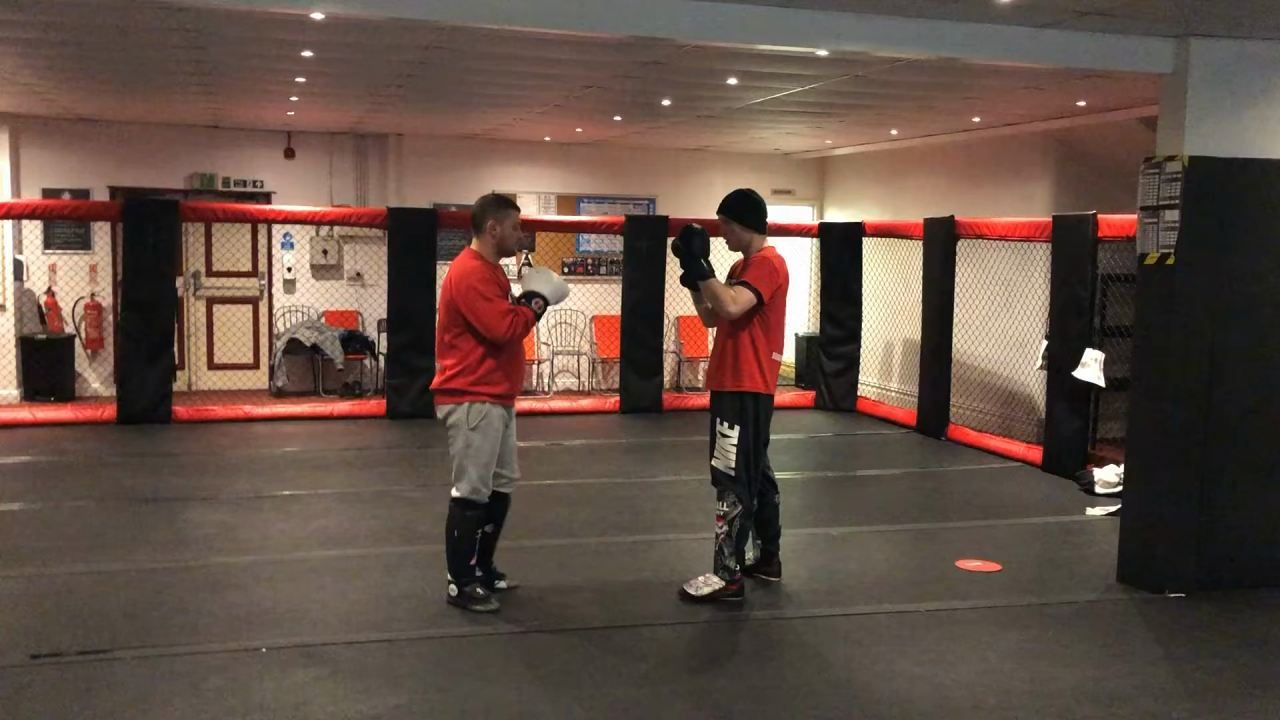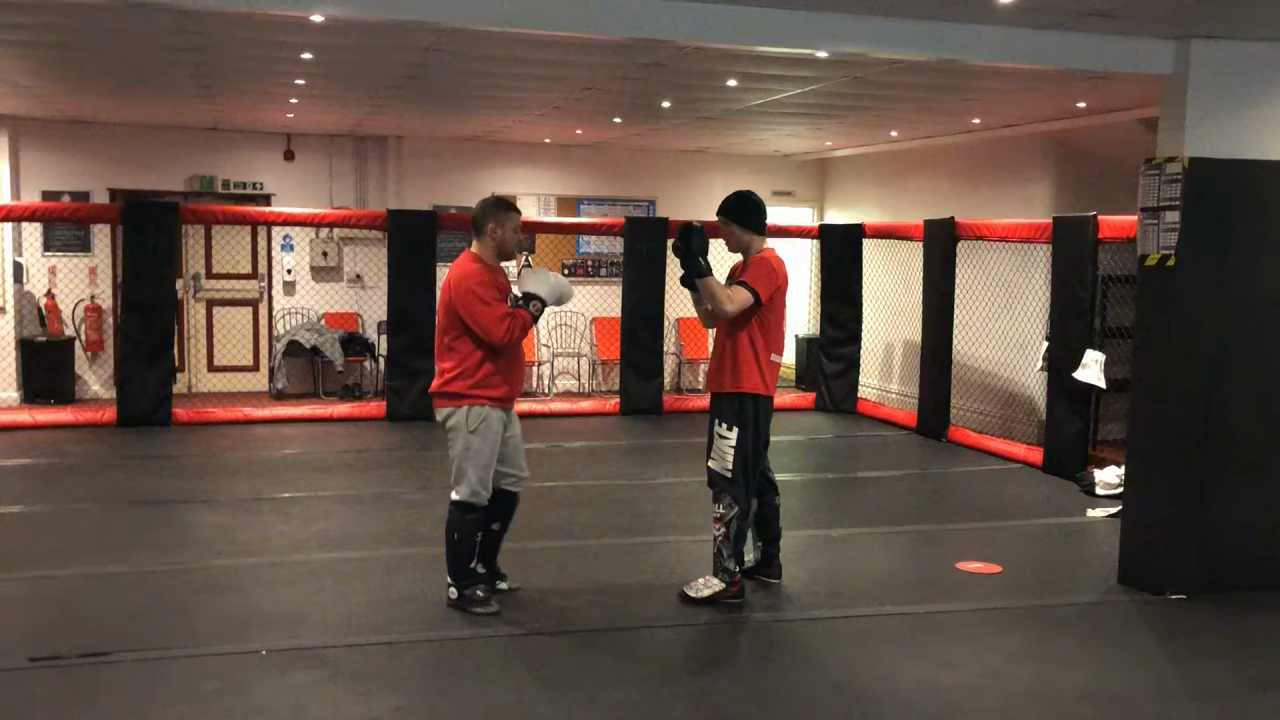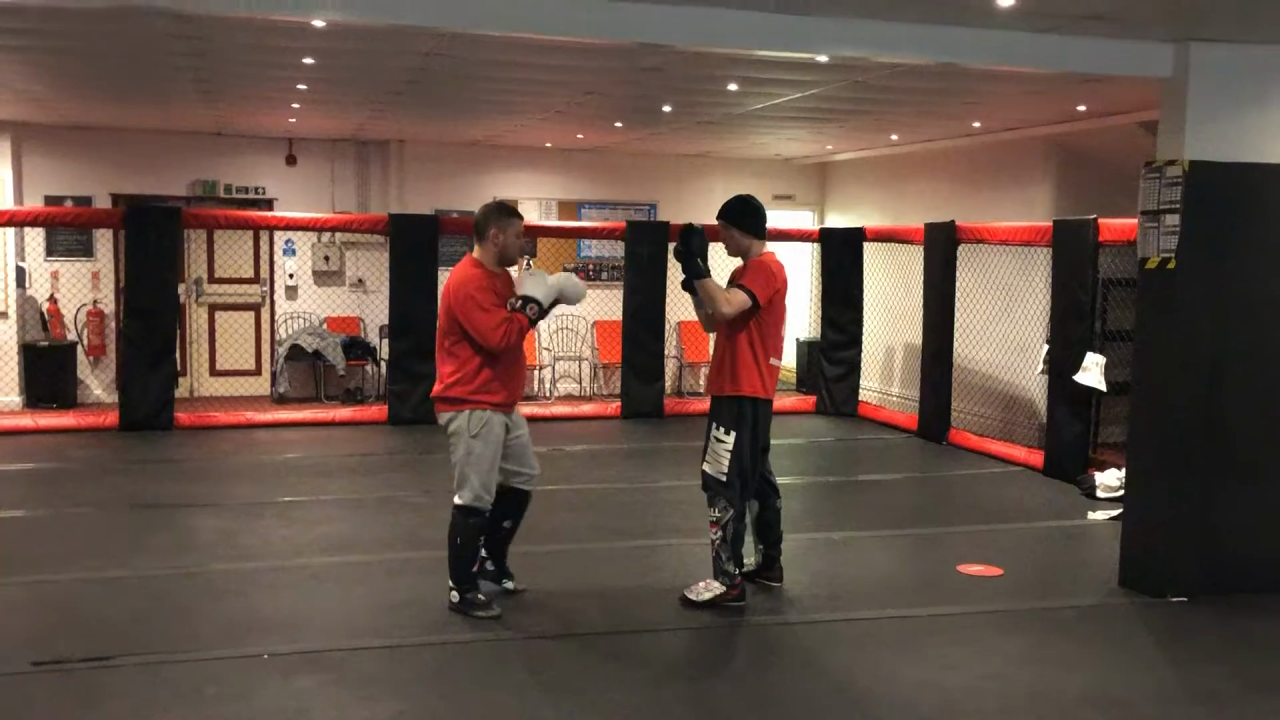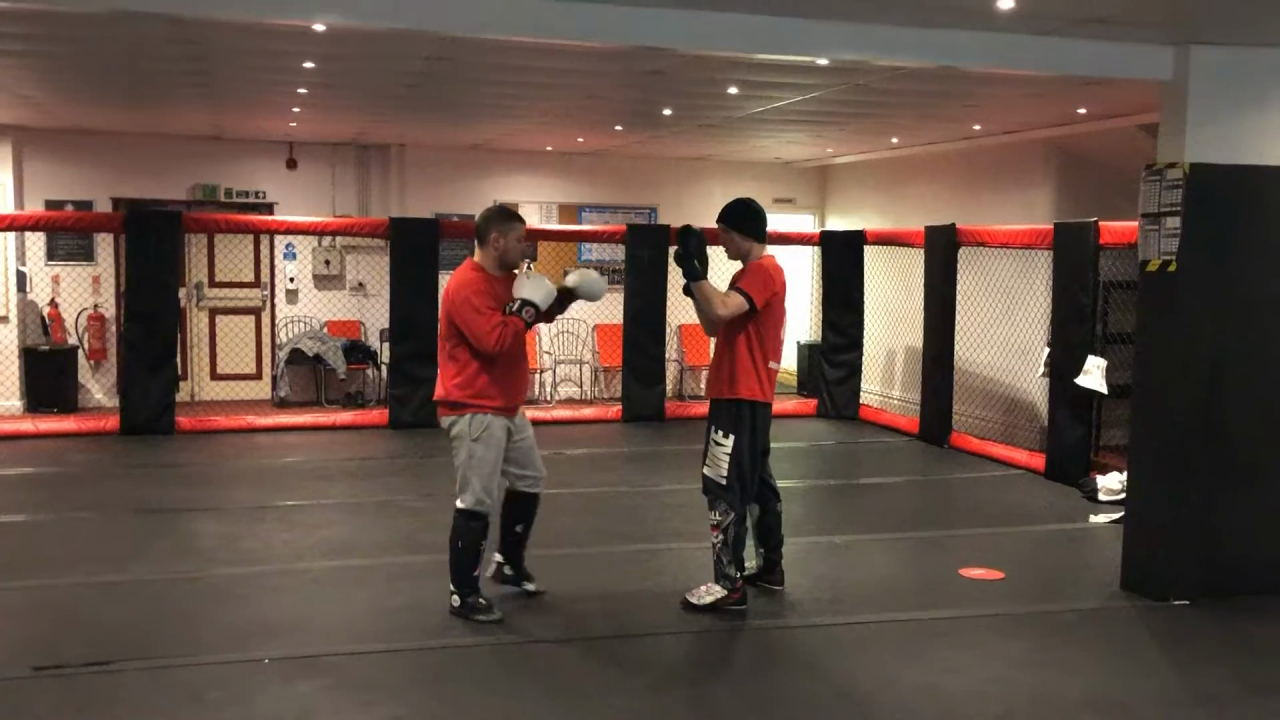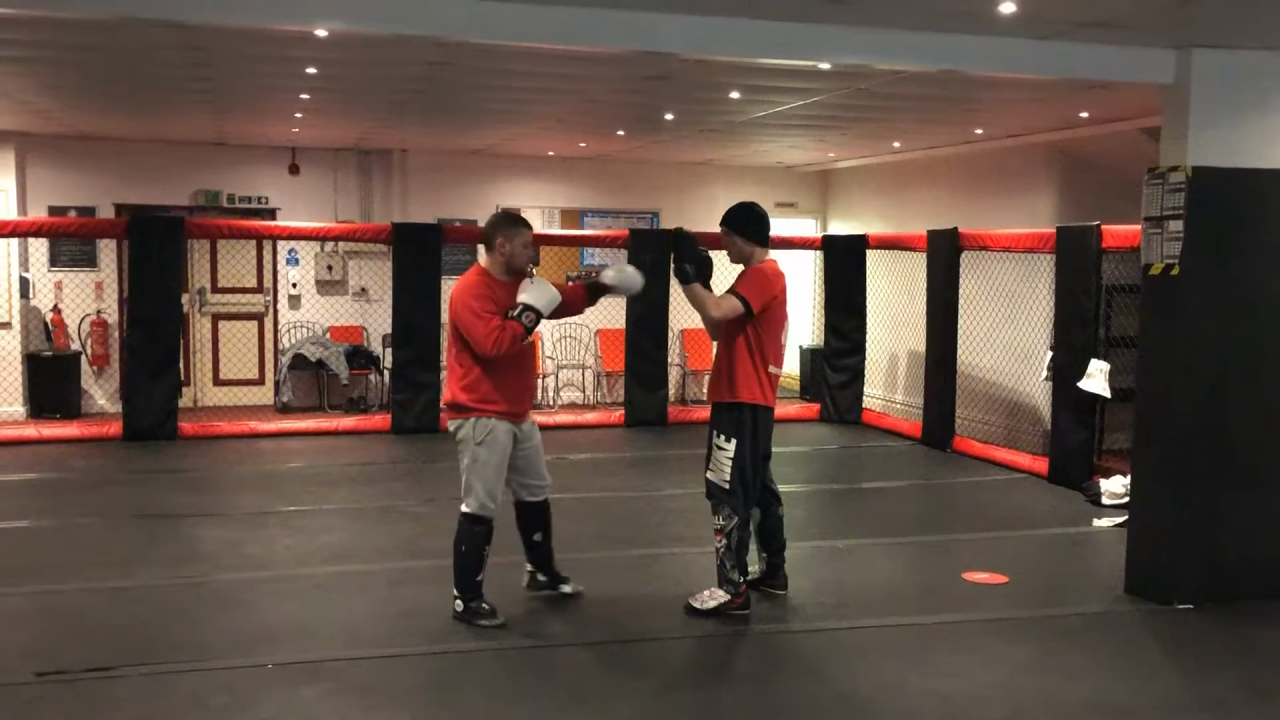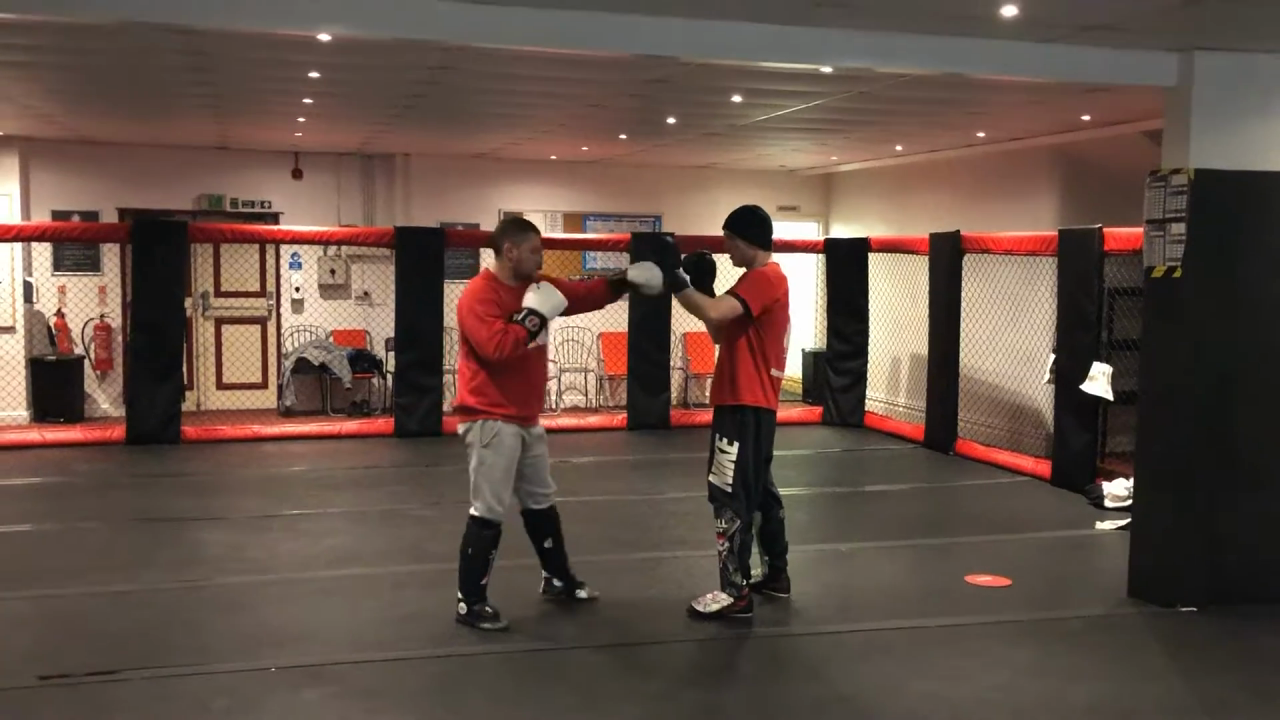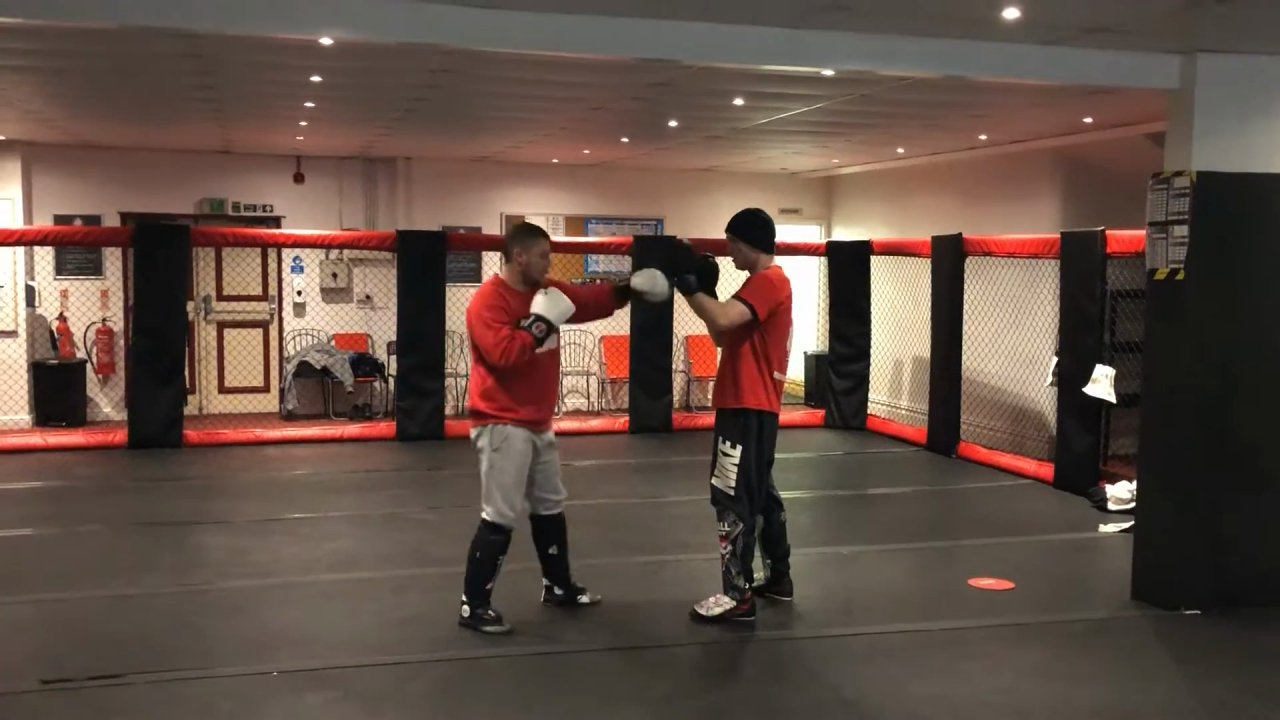
dt=0.1s
person 1, frame 1
left shoulder: (488, 269)
right shoulder: (469, 274)
right elbow: (505, 329)
left wrist: (532, 297)
right wrist: (537, 299)
left hip: (497, 399)
right hip: (472, 402)
left knee: (502, 486)
right knee: (471, 493)
left ankle: (481, 567)
right ankle: (460, 584)
person 1, frame 2
left shoulder: (490, 271)
right shoulder: (468, 277)
right elbow: (502, 332)
left wrist: (531, 299)
right wrist: (535, 301)
left hip: (496, 401)
right hip: (471, 404)
left knee: (510, 482)
right knee: (471, 496)
left ankle: (484, 565)
right ankle: (460, 586)
person 1, frame 3
left shoulder: (499, 276)
right shoulder: (467, 282)
left elbow: (512, 317)
right elbow: (498, 337)
left wrist: (548, 296)
right wrist: (531, 302)
left hip: (502, 404)
right hip: (473, 407)
left knee: (522, 476)
right knee: (474, 499)
left ankle: (491, 560)
right ankle: (462, 590)
person 1, frame 4
left shoulder: (504, 279)
right shoulder: (467, 286)
left elbow: (524, 317)
right elbow: (496, 340)
left wrist: (564, 294)
right wrist: (529, 306)
left hip: (505, 408)
right hip: (475, 411)
left knee: (530, 480)
right knee: (476, 503)
left ankle: (509, 564)
right ankle: (463, 595)
person 1, frame 5
left shoulder: (520, 282)
right shoulder: (471, 291)
left elbow: (564, 300)
right elbow: (493, 344)
left wrist: (601, 284)
right wrist: (530, 311)
left hip: (516, 413)
right hip: (482, 416)
left knee: (534, 493)
right knee: (480, 508)
left ankle: (543, 573)
right ankle: (467, 599)
person 1, frame 6
left shoulder: (533, 285)
right shoulder: (478, 295)
left elbow: (583, 294)
right elbow: (496, 347)
left wrist: (625, 280)
right wrist: (535, 315)
left hip: (526, 418)
right hip: (491, 420)
left knee: (540, 501)
right knee: (488, 512)
left ankle: (558, 579)
right ankle: (469, 602)
person 1, frame 7
left shoulder: (545, 291)
right shoulder: (487, 301)
left elbow: (591, 300)
right elbow: (503, 354)
left wrist: (630, 287)
right wrist: (542, 322)
left hip: (537, 424)
right hip: (502, 425)
left knee: (550, 507)
right knee: (500, 517)
left ankle: (558, 586)
right ankle: (474, 604)
person 2, frame 1
left shoulder: (767, 264)
right shoulder: (743, 266)
left elbow: (731, 308)
right elbow: (712, 317)
left wrist: (700, 264)
right wrist: (692, 275)
left hip: (744, 388)
right hip: (741, 386)
left knee: (731, 478)
right knee: (755, 473)
left ankle: (728, 575)
right ankle: (767, 559)
person 2, frame 2
left shoulder: (766, 264)
right shoulder: (743, 267)
left elbow: (728, 307)
right elbow: (712, 318)
left wrist: (699, 263)
right wrist: (692, 275)
left hip: (744, 390)
right hip: (741, 388)
left knee: (728, 480)
right knee: (755, 475)
left ankle: (728, 576)
right ankle: (768, 561)
person 2, frame 3
left shoulder: (764, 268)
right shoulder: (746, 270)
left elbow: (725, 308)
right elbow: (712, 322)
left wrist: (696, 267)
right wrist: (694, 278)
left hip: (742, 394)
right hip: (747, 393)
left knee: (723, 482)
right knee: (756, 478)
left ankle: (729, 580)
right ankle: (769, 564)
person 2, frame 4
left shoulder: (763, 271)
right shoulder: (748, 273)
left elbow: (721, 310)
right elbow: (714, 326)
left wrist: (693, 269)
right wrist: (695, 281)
left hip: (741, 397)
right hip: (748, 396)
left knee: (723, 486)
right knee: (756, 482)
left ankle: (730, 584)
right ankle: (770, 567)
person 2, frame 5
left shoulder: (762, 276)
right shoulder: (754, 277)
left elbow: (715, 311)
right elbow: (718, 330)
left wrist: (684, 271)
right wrist: (701, 282)
left hip: (742, 401)
right hip: (751, 400)
left knee: (726, 490)
right knee: (758, 485)
left ankle: (732, 588)
right ankle: (773, 571)
person 2, frame 6
left shoulder: (765, 279)
right shoulder: (757, 280)
left elbow: (712, 312)
right elbow: (721, 334)
left wrist: (675, 278)
right wrist: (702, 285)
left hip: (744, 404)
right hip: (753, 403)
left knee: (729, 493)
right knee: (759, 489)
left ankle: (735, 592)
right ankle: (775, 574)
person 2, frame 7
left shoulder: (768, 282)
right shoulder: (758, 284)
left elbow: (721, 320)
right elbow: (723, 336)
left wrist: (688, 283)
right wrist: (704, 288)
left hip: (747, 407)
right hip: (753, 406)
left knee: (732, 496)
right knee: (760, 492)
left ankle: (738, 595)
right ankle: (778, 578)
